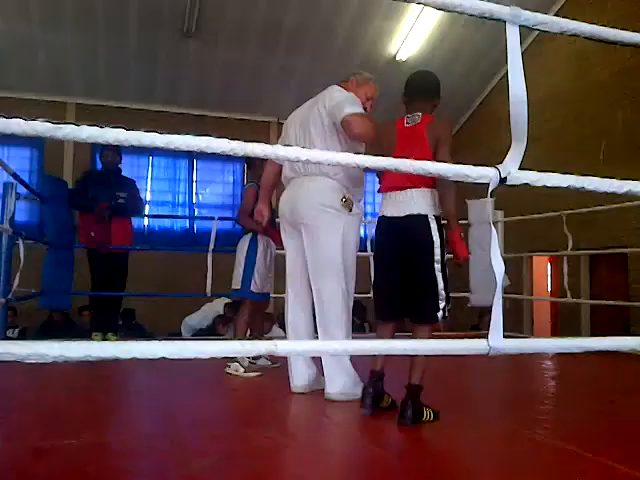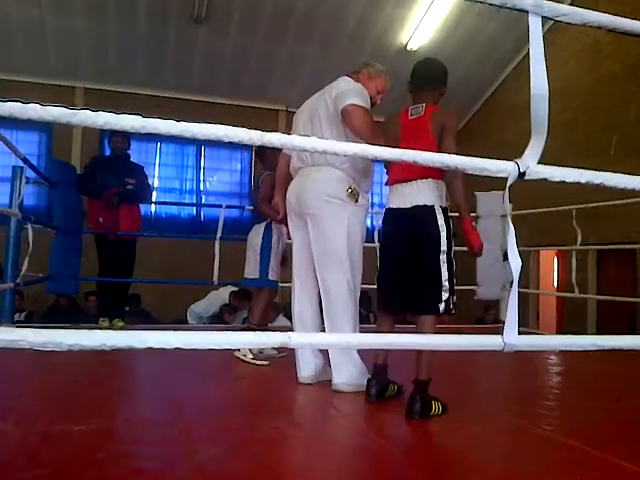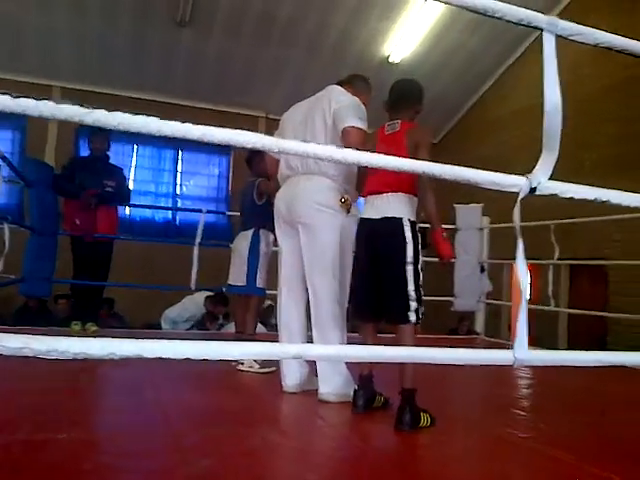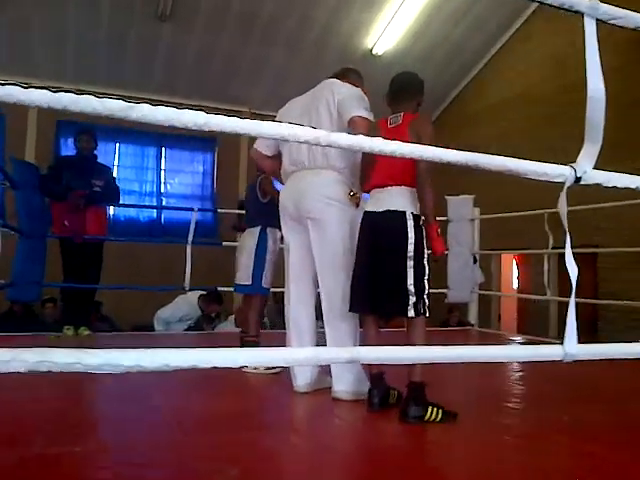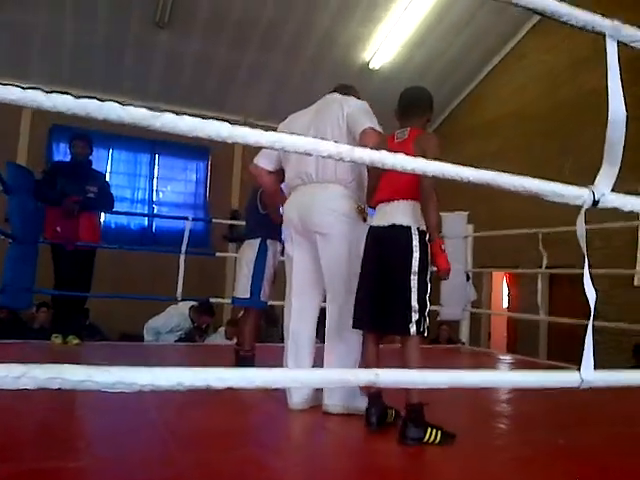
dt=0.4s
person 1, frame 1
left shoulder: (385, 132)
right shoulder: (439, 128)
left elbow: (382, 176)
right elbow: (444, 182)
right wrist: (455, 233)
left hip: (387, 219)
right hip: (422, 219)
left knee: (388, 311)
right knee: (425, 313)
left ankle: (374, 387)
right ankle: (412, 400)
person 1, frame 2
left shoulder: (392, 123)
right shoulder: (445, 118)
left elbow: (389, 170)
right elbow: (451, 173)
right wrist: (467, 224)
left hip: (394, 211)
right hip: (428, 210)
left knee: (390, 301)
right knee: (428, 305)
left ankle: (378, 378)
right ankle: (420, 394)
person 1, frame 3
left shoulder: (372, 138)
right shoulder: (418, 135)
left elbow: (361, 187)
right elbow: (423, 186)
right wrist: (439, 233)
left hip: (368, 221)
right hip: (398, 221)
left knee: (368, 312)
right knee: (406, 315)
left ankle: (365, 389)
right ankle: (407, 403)
person 1, frame 4
left shoulder: (375, 130)
right shoulder: (421, 126)
left elbow: (364, 182)
right elbow: (422, 179)
right wrist: (433, 229)
left hip: (372, 215)
right hip: (402, 215)
left knee: (371, 308)
right knee: (414, 309)
left ankle: (378, 387)
right ankle: (415, 397)
person 1, frame 5
left shoulder: (383, 145)
right shoulder: (427, 140)
left elbow: (371, 196)
right elbow: (427, 193)
right wrist: (437, 246)
left hip: (377, 229)
right hip: (407, 230)
left knee: (372, 324)
right knee: (409, 328)
left ankle: (376, 406)
right ankle: (413, 419)
person 2, frame 1
left shoulder: (299, 113)
right shoulder: (340, 96)
left elbow: (274, 160)
right elbow: (359, 127)
left wrist: (263, 200)
right wrist: (376, 136)
left hip: (292, 198)
right hip: (326, 198)
left knee: (298, 290)
right knee: (333, 289)
left ankle: (302, 375)
right ankle: (340, 380)
person 2, frame 2
left shoulder: (310, 104)
right shoulder: (349, 88)
left elbow: (287, 154)
right elbow: (356, 117)
left wrist: (280, 193)
right wrist: (380, 141)
left hip: (300, 187)
right hip: (333, 189)
left knee: (306, 280)
right knee: (340, 278)
left ankle: (310, 365)
right ankle: (347, 371)
person 2, frame 3
left shoulder: (296, 110)
right shoulder: (347, 101)
left elbow: (272, 158)
right elbow: (354, 138)
left hip: (287, 196)
right hip: (324, 197)
left knee: (292, 287)
right knee: (329, 288)
left ankle: (294, 373)
right ankle: (334, 381)
person 2, frame 4
left shoulder: (292, 105)
right shoulder: (347, 91)
left elbow: (260, 153)
right elbow: (361, 129)
left hip: (292, 193)
right hip: (330, 190)
left knee: (298, 284)
right knee: (338, 284)
left ankle: (304, 373)
right ankle: (347, 378)
person 2, frame 5
left shoulder: (294, 119)
right shoulder: (354, 105)
left elbow: (260, 168)
right elbow: (372, 141)
left hip: (297, 205)
right hip: (336, 203)
left knee: (300, 299)
right knee: (343, 298)
left ankle: (299, 390)
right ankle: (339, 392)
person 3, frame 1
left shoulder: (259, 190)
right shoulder: (253, 187)
right elbow: (242, 217)
right wrist: (269, 232)
left hip: (263, 246)
right hip: (255, 244)
left knee: (261, 303)
right knee: (249, 302)
left ankle: (255, 353)
right ankle: (237, 358)
person 3, frame 2
left shoulder: (266, 179)
right shoulder: (269, 177)
right elbow: (263, 203)
left wrist: (279, 251)
left hip: (268, 233)
right hip: (267, 233)
left knee: (263, 290)
right knee: (267, 290)
person 3, frame 3
left shoulder: (250, 187)
right shoulder: (262, 184)
left hip: (248, 239)
right hip: (256, 240)
left knee: (243, 297)
right knee: (255, 296)
person 3, frame 4
left shoulder: (256, 183)
right shoulder: (264, 180)
right elbow: (278, 201)
left hip: (257, 236)
right hip: (262, 237)
left knee: (252, 297)
right knee: (258, 295)
left ankle: (248, 348)
person 3, frame 5
left shoulder: (258, 193)
right shoulder: (265, 190)
right elbow: (279, 217)
left hip: (257, 251)
right hip: (262, 249)
left knee: (250, 312)
right knee: (254, 310)
left ankle: (241, 363)
right ankle: (246, 369)
person 4, frame 1
left shoulder: (128, 183)
right shoulder: (89, 178)
left elbow: (138, 208)
right elbow: (73, 199)
left wrist: (113, 209)
right wrist: (94, 207)
left hip: (120, 241)
right hip: (96, 239)
left knee: (117, 284)
right knee: (99, 283)
left ankle: (111, 329)
right ankle: (97, 328)
person 4, frame 2
left shoulder: (137, 170)
right shoulder: (98, 163)
left elbow: (146, 194)
right elbow: (81, 184)
left wrist: (121, 195)
right wrist: (102, 193)
left hip: (128, 226)
right hip: (104, 225)
left knee: (124, 271)
right knee: (106, 269)
left ankle: (118, 315)
right ankle: (104, 314)
person 4, frame 3
left shoulder: (117, 172)
right shoulder: (76, 164)
left elbow: (124, 197)
right elbow: (59, 184)
left wrist: (99, 197)
right wrist: (80, 194)
left hip: (105, 230)
right hip: (80, 227)
left knee: (99, 274)
right knee: (81, 272)
left ankle: (91, 319)
right ankle: (78, 318)
person 4, frame 4
left shoulder: (104, 171)
right shoulder: (63, 164)
left elbow: (114, 196)
right elbow: (45, 185)
left wrist: (88, 198)
right wrist: (67, 195)
left hip: (94, 231)
right hip: (68, 229)
left knee: (90, 277)
right knee: (71, 275)
left ankle: (83, 322)
right ankle: (69, 321)
person 4, frame 5
left shoulder: (98, 177)
right shoulder: (57, 169)
left elbow: (108, 203)
right elbow: (39, 190)
left wrist: (81, 205)
right wrist: (61, 200)
left hip: (86, 238)
right hip: (61, 235)
left knee: (81, 285)
right knee: (62, 281)
left ankle: (73, 330)
right ankle: (58, 329)
